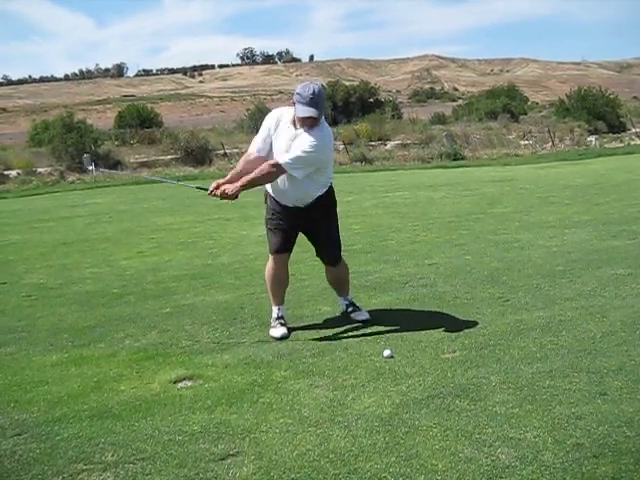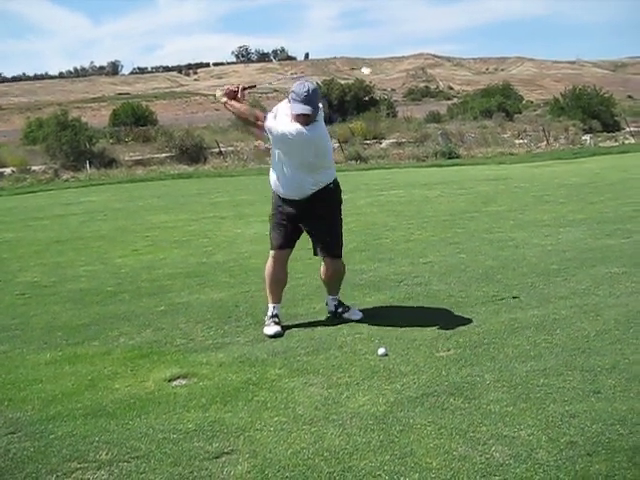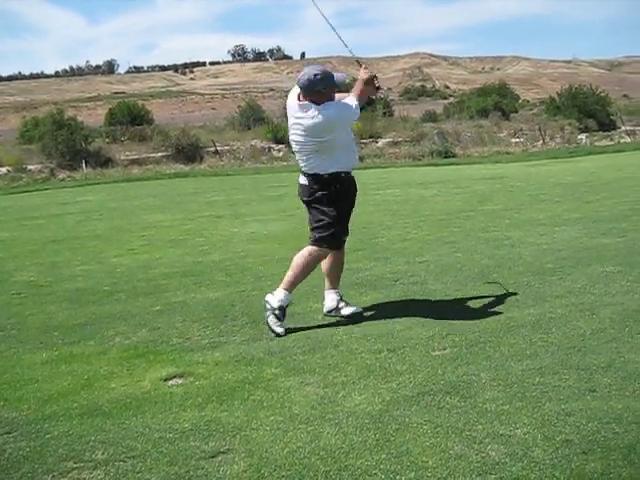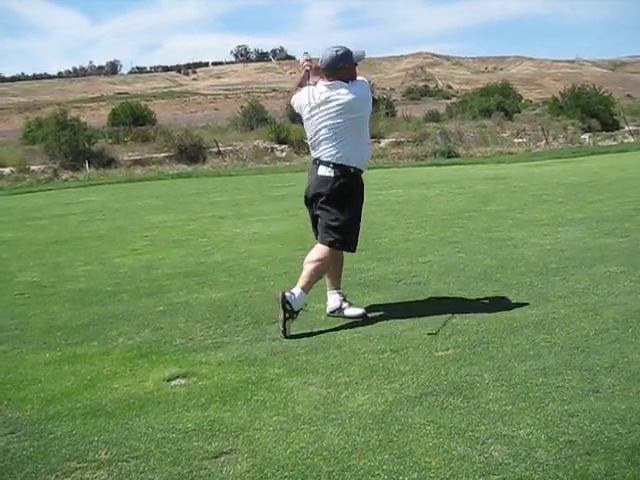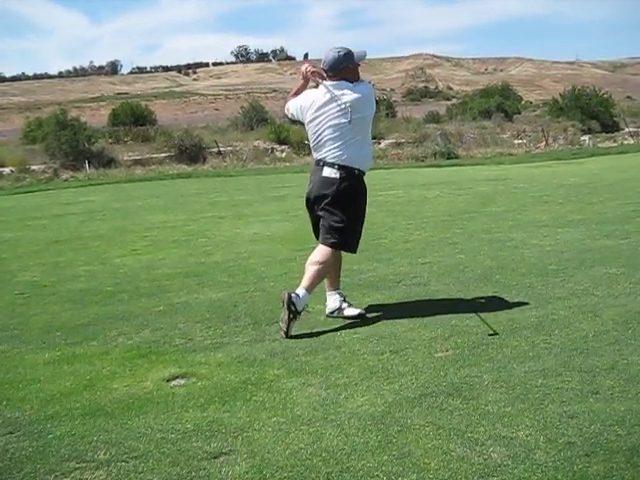
dt=0.4s
person 1, frame 1
left shoulder: (319, 140)
right shoulder: (277, 116)
left elbow: (276, 168)
right elbow: (255, 155)
left wrist: (239, 187)
right wrist: (228, 180)
left hip: (316, 205)
right hip: (279, 202)
left knee: (333, 260)
right knee: (277, 258)
left ankle: (347, 302)
right ankle: (278, 315)
person 1, frame 2
left shoulder: (314, 132)
right shoulder: (284, 109)
left elbow: (260, 122)
right elbow: (263, 120)
left wrist: (228, 103)
right wrist: (239, 100)
left hip: (321, 200)
right hip: (285, 198)
left knee: (332, 258)
right knee: (278, 253)
left ankle: (333, 302)
right ankle: (273, 312)
person 1, frame 3
left shoulder: (297, 94)
right shoulder: (325, 118)
left elbow: (336, 98)
right elbow: (355, 102)
left wrist: (365, 84)
right wrist: (364, 81)
left hip: (323, 181)
right hip: (327, 185)
left knee: (335, 241)
right knee: (321, 244)
left ankle: (332, 299)
right ankle: (278, 298)
person 1, frame 4
left shoulder: (309, 95)
right shoulder: (359, 93)
left elbow: (294, 97)
right elbow: (356, 80)
left wrist: (307, 73)
right wrist: (320, 72)
left hip: (319, 174)
right hip: (342, 179)
left knee: (333, 240)
right knee: (329, 242)
left ankle: (335, 299)
right ankle: (294, 297)
person 1, frame 5
left shoulder: (309, 99)
right shoulder: (364, 94)
left elbow: (288, 107)
left wrist: (305, 80)
right wrist: (321, 78)
left hip: (321, 176)
right hip: (345, 180)
left knee: (331, 240)
right knee: (330, 243)
left ankle: (335, 300)
right ankle: (298, 297)
